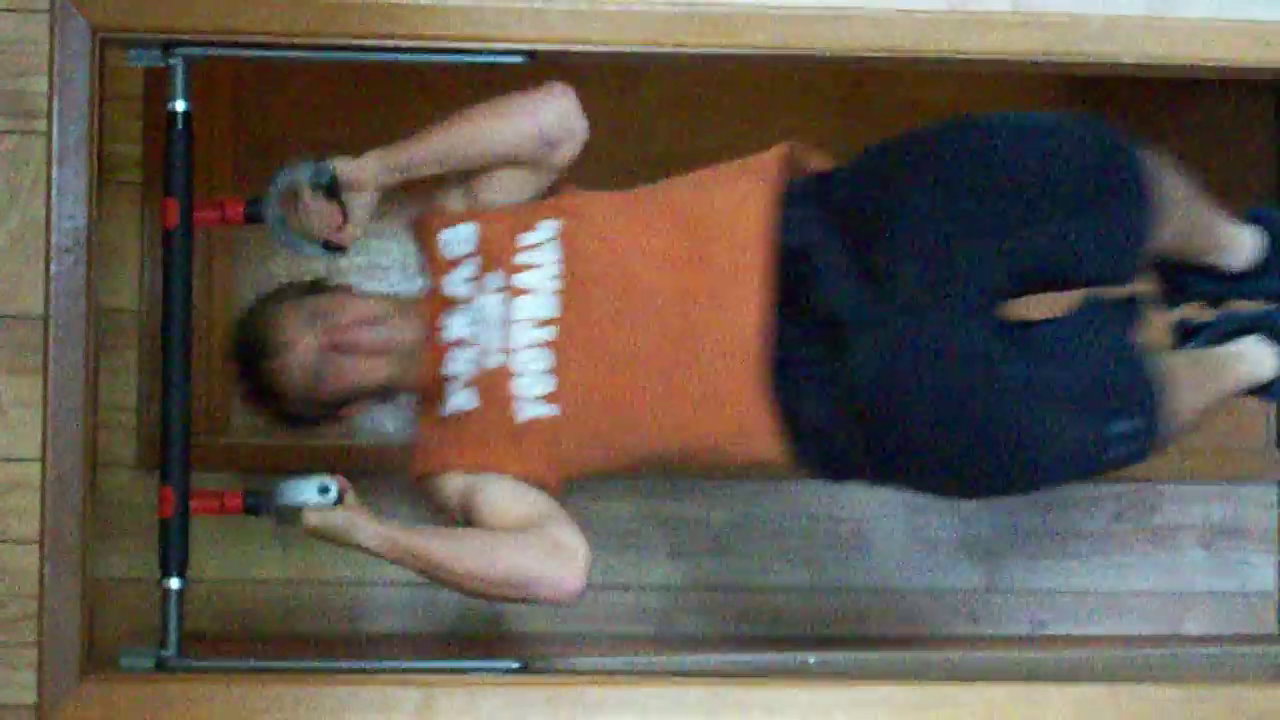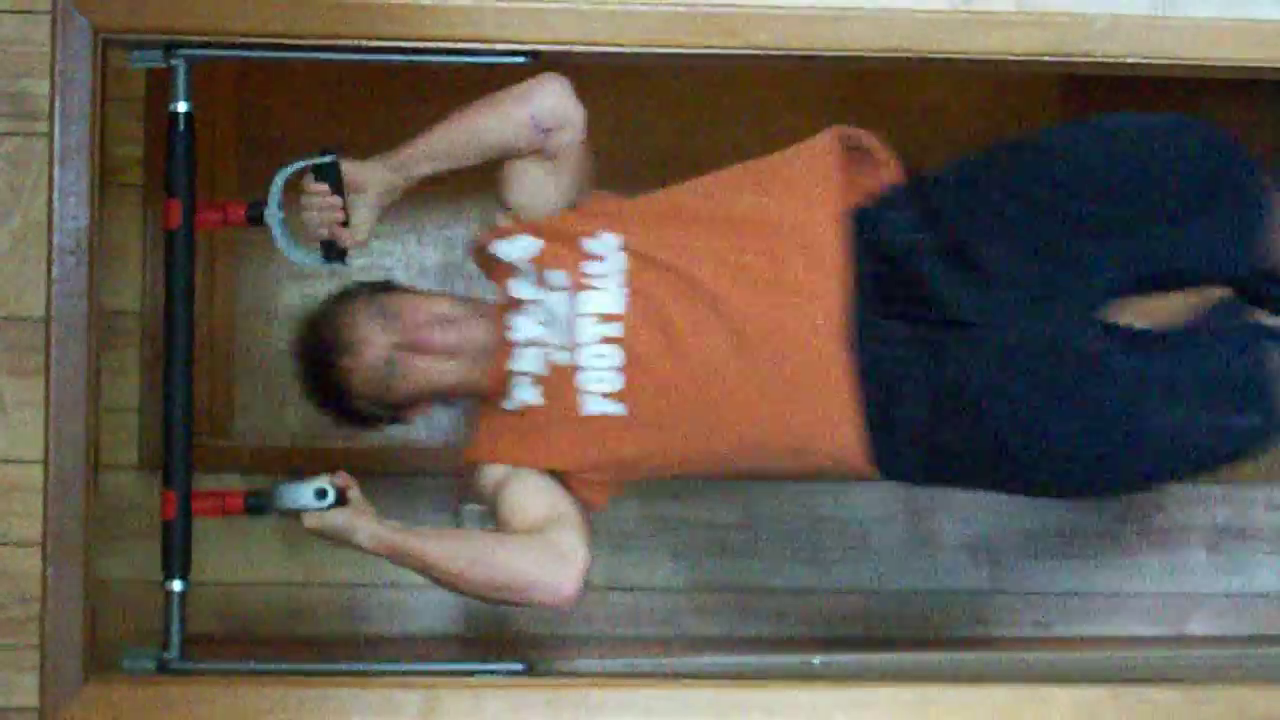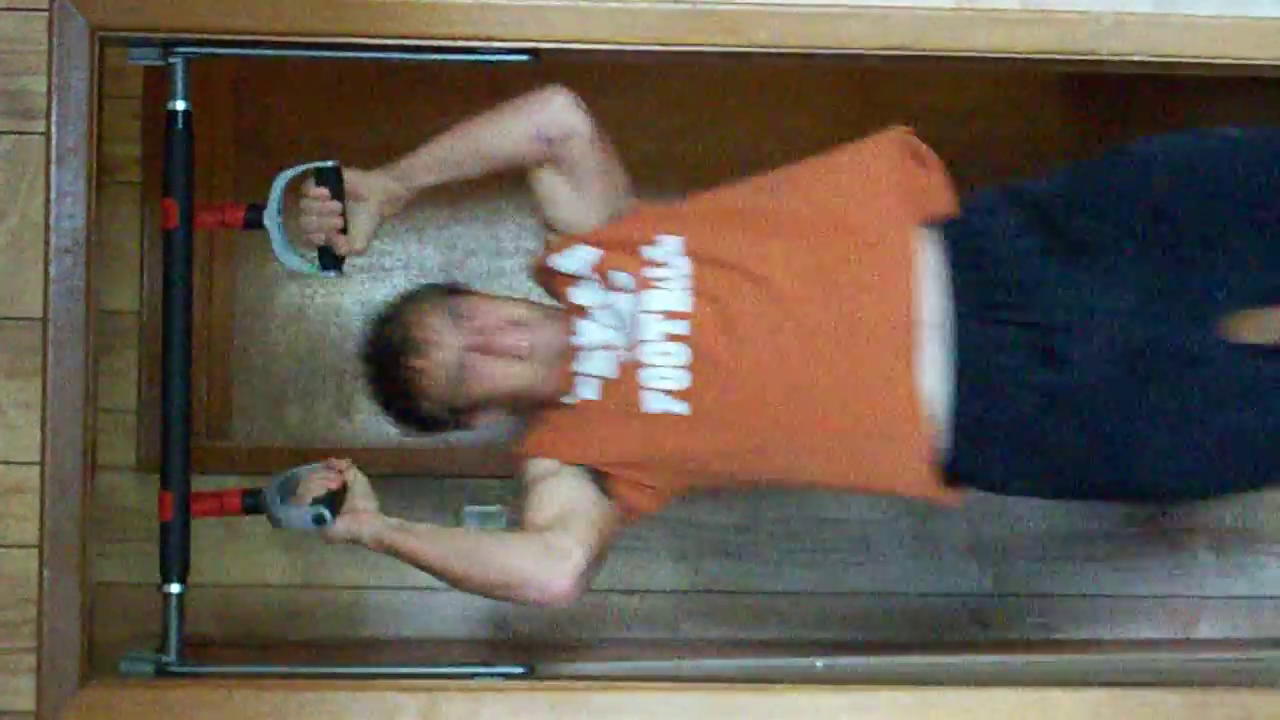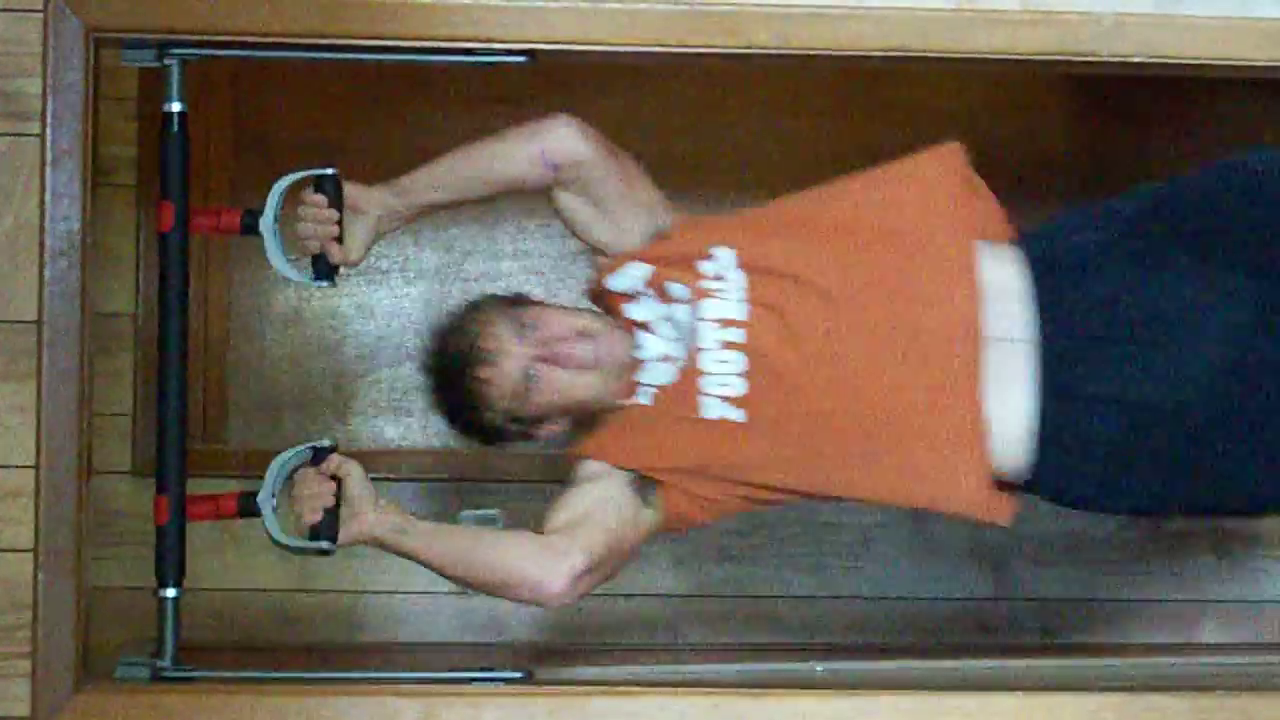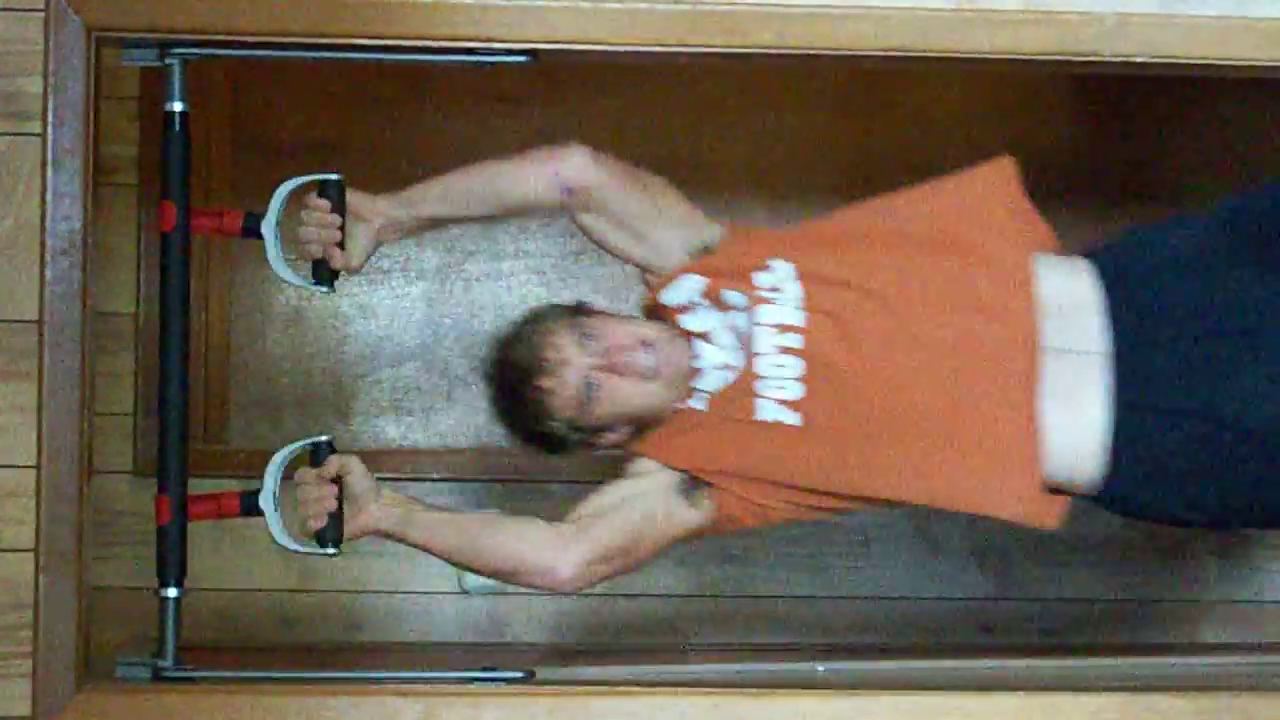
dt=0.1s
person 1, frame 1
left shoulder: (448, 221)
right shoulder: (459, 455)
left elbow: (557, 113)
right elbow: (559, 568)
left wrist: (374, 171)
right wrist: (364, 530)
left hip: (801, 231)
right hip: (816, 397)
left knee: (1080, 167)
right knee: (1087, 414)
person 1, frame 2
left shoulder: (519, 238)
right shoulder: (516, 454)
left elbow: (551, 102)
right elbow: (555, 574)
left wrist: (387, 174)
right wrist: (375, 532)
left hip: (890, 245)
right hip: (899, 408)
left knee: (1193, 173)
right knee: (1188, 415)
person 1, frame 3
left shoulder: (578, 247)
right shoulder: (572, 451)
left elbow: (558, 114)
right elbow: (554, 571)
left wrist: (387, 182)
right wrist: (377, 529)
left hip: (969, 252)
right hip: (983, 414)
person 1, frame 4
left shoulder: (640, 264)
right shoulder: (640, 462)
left elbow: (564, 145)
right elbow: (552, 569)
left wrist: (387, 202)
right wrist: (375, 520)
person 1, frame 5
left shoulder: (686, 271)
right shoulder: (694, 467)
left elbow: (572, 170)
right elbow: (566, 557)
left wrist: (391, 211)
right wrist: (384, 513)
